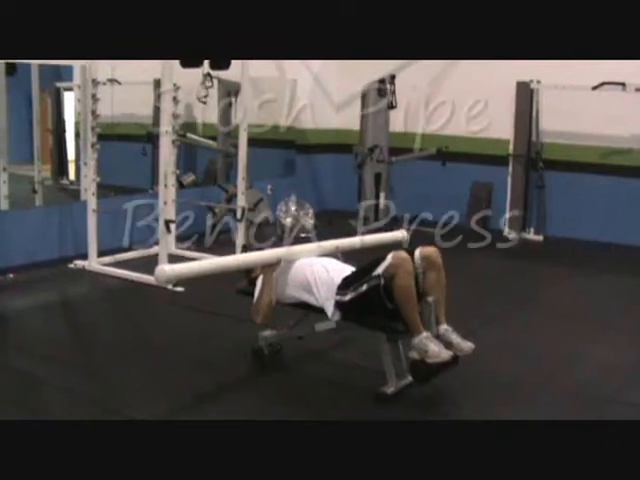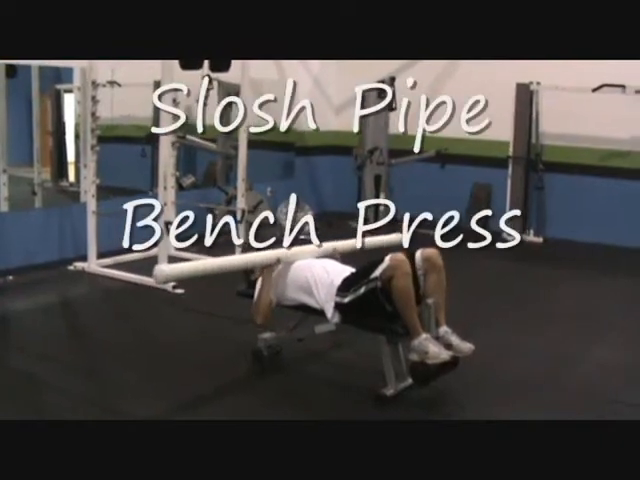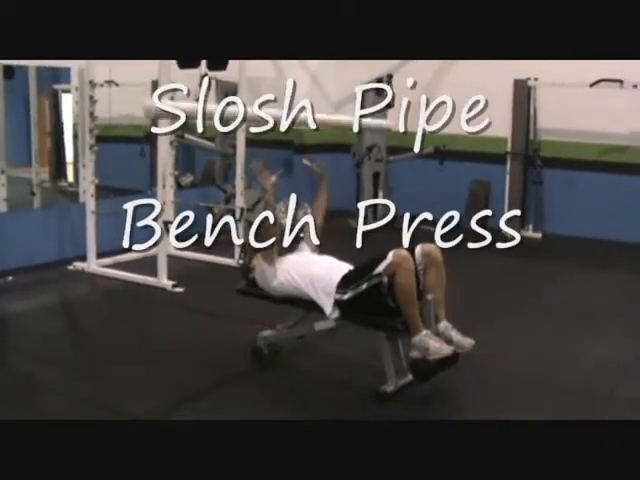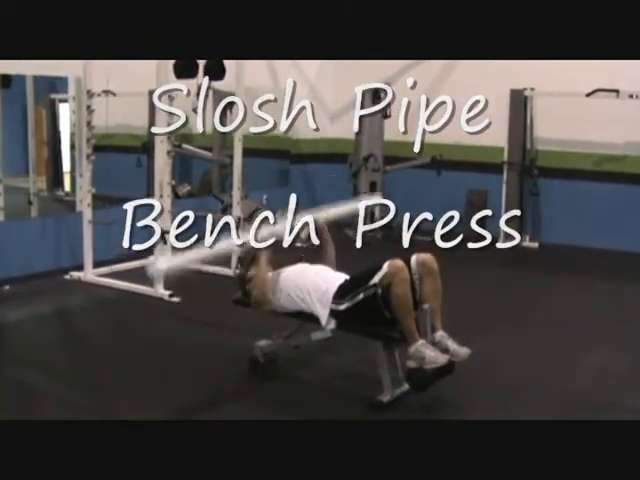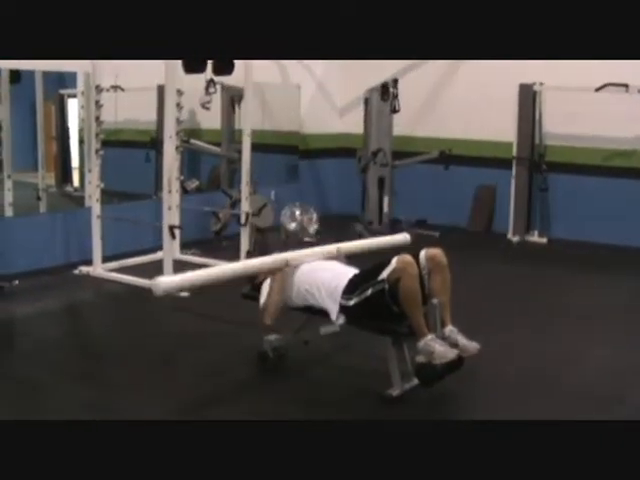
dt=1s
person 1, frame 1
left shoulder: (292, 264)
right shoulder: (268, 278)
right elbow: (260, 317)
left wrist: (335, 254)
right wrist: (268, 272)
left hip: (356, 282)
right hip: (342, 294)
left knee: (430, 255)
right knee: (399, 261)
left ankle: (442, 330)
right ankle: (420, 340)
person 1, frame 2
left shoulder: (293, 268)
right shoulder: (268, 280)
right elbow: (260, 319)
left wrist: (335, 258)
right wrist: (268, 273)
left hip: (355, 285)
right hip: (342, 297)
left knee: (431, 257)
right knee: (397, 263)
left ankle: (442, 332)
right ankle: (419, 342)
person 1, frame 3
left shoulder: (298, 257)
right shoulder: (268, 276)
left elbow: (317, 220)
right elbow: (268, 231)
left wrist: (323, 179)
right wrist: (269, 191)
left hip: (353, 283)
right hip: (341, 293)
left knee: (430, 252)
right knee: (401, 259)
left ankle: (442, 327)
right ankle: (420, 339)
person 1, frame 4
left shoulder: (286, 274)
right shoulder: (263, 287)
left elbow: (330, 266)
right elbow: (258, 297)
left wrist: (323, 231)
right wrist: (261, 254)
left hip: (348, 287)
right hip: (337, 302)
left knee: (426, 261)
right knee: (396, 268)
left ankle: (439, 337)
right ankle: (416, 349)
person 1, frame 5
left shoulder: (298, 270)
right shoulder: (271, 286)
right elbow: (269, 321)
left wrist: (341, 257)
right wrist: (279, 272)
left hip: (358, 285)
right hip: (347, 298)
left knee: (435, 257)
right knee: (405, 263)
left ankle: (448, 331)
right ankle: (425, 343)
